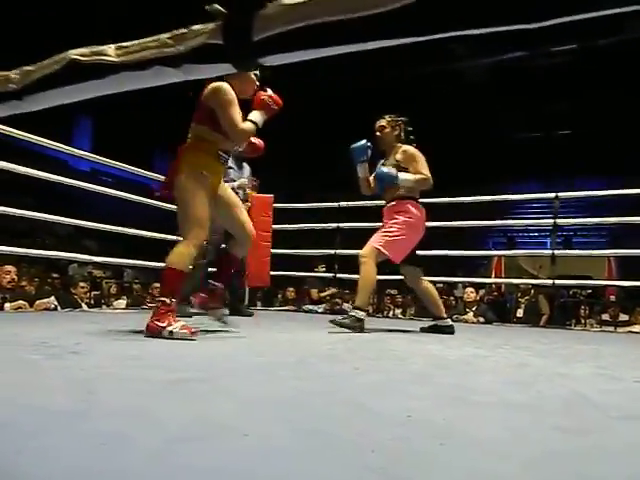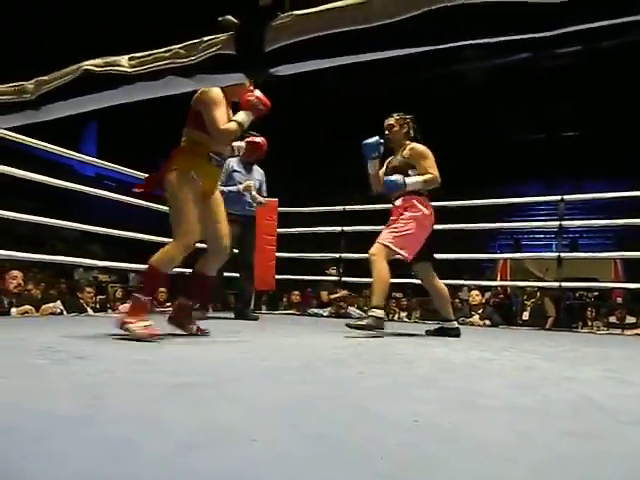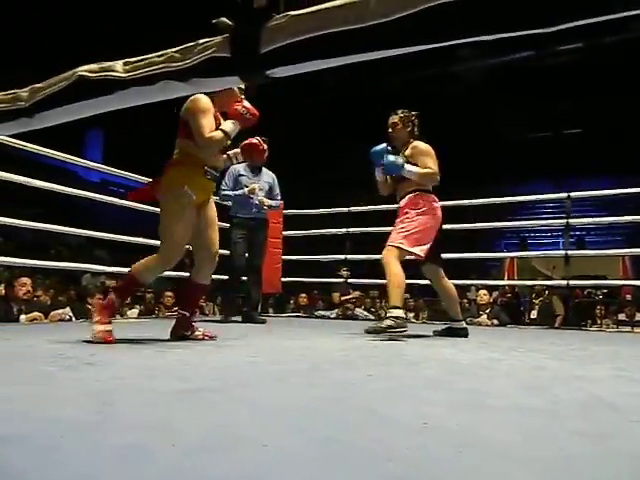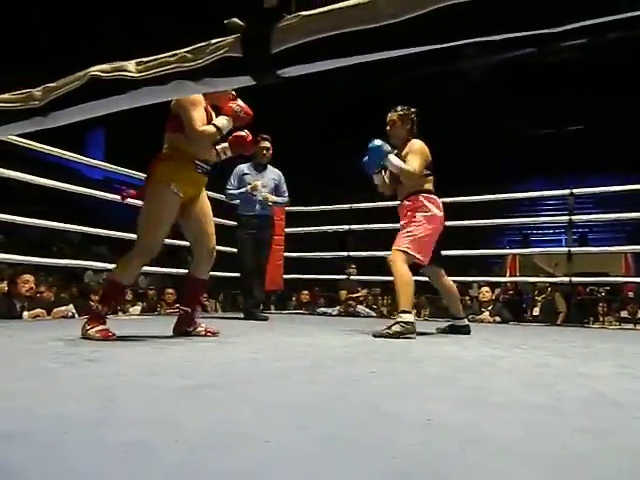
dt=0.1s
person 1, frame 1
left shoulder: (228, 99)
right shoulder: (222, 90)
right elbow: (239, 133)
left wrist: (244, 144)
right wrist: (261, 112)
left hip: (210, 175)
right hip: (195, 169)
left knee: (245, 234)
right knee: (194, 239)
right ankle: (162, 315)
person 1, frame 2
left shoulder: (225, 101)
right shoulder: (212, 93)
right elbow: (222, 134)
right wrist: (247, 113)
left hip: (206, 178)
right hip: (187, 171)
left knee: (221, 247)
right knee: (184, 241)
left ankle: (182, 311)
right ankle: (136, 309)
person 1, frame 3
left shoulder: (216, 114)
right shoulder: (201, 102)
right elbow: (207, 144)
right wrist: (235, 123)
left hip: (201, 191)
right hip: (181, 184)
left knee: (209, 256)
right knee: (170, 254)
left ankle: (184, 324)
right ankle: (106, 310)
person 1, frame 4
left shoulder: (209, 110)
right shoulder: (193, 98)
right elbow: (198, 137)
left wrist: (229, 149)
right wrist: (228, 120)
left hip: (194, 186)
right hip: (170, 179)
left knee: (206, 251)
right knee: (146, 250)
left ankle: (186, 320)
right ankle: (95, 319)
person 2, frame 1
left shoulder: (407, 152)
right shoulder: (384, 161)
left elbow: (427, 180)
right elbow: (368, 190)
left wrist: (397, 177)
right wrist: (361, 163)
left hip: (407, 214)
right hip: (397, 216)
left knee: (367, 256)
right knee: (412, 276)
left ankle: (357, 315)
right ankle: (443, 321)
person 2, frame 2
left shoulder: (415, 149)
right shoulder: (393, 157)
left elbow: (434, 178)
right elbow: (377, 187)
left wrist: (405, 182)
right wrist: (372, 160)
left hip: (414, 210)
right hip: (405, 213)
left knee: (377, 253)
right knee: (426, 273)
left ankle: (376, 314)
right ankle: (450, 323)
person 2, frame 3
left shoulder: (419, 147)
right shoulder: (398, 155)
left elbow: (433, 176)
right elbow: (385, 190)
left wrist: (403, 168)
right wrist: (380, 166)
left hip: (421, 208)
right hip: (412, 211)
left knee: (390, 255)
right knee: (434, 273)
left ankle: (396, 316)
right ankle: (458, 324)
person 2, frame 4
left shoulder: (416, 146)
right shoulder: (398, 151)
left elbow: (411, 177)
right elbow: (387, 190)
left wrist: (389, 157)
right wrist: (375, 171)
left hip: (424, 209)
right hip: (414, 212)
left knee: (397, 258)
right knee: (434, 272)
left ankle: (405, 321)
right ankle: (460, 321)
person 3, frame 1
left shoulder: (246, 168)
left wrist: (246, 197)
right wrist: (234, 186)
right knee: (206, 255)
left ankle: (236, 304)
right ankle: (184, 299)
person 3, frame 2
left shoulder: (260, 173)
right shoulder: (230, 165)
left elbow: (264, 198)
right elbow: (217, 189)
left wrist: (260, 200)
right wrist: (239, 189)
left hip: (249, 220)
right hip: (230, 218)
left knee: (247, 263)
left ankle: (242, 307)
person 3, frame 3
left shoulder: (270, 176)
right shoulder: (236, 170)
left elbow: (277, 202)
right elbow: (223, 194)
left wrist: (269, 203)
right wrist: (244, 192)
left hip: (260, 224)
right hip: (239, 222)
left knee: (256, 267)
right knee: (237, 264)
left ankle: (250, 310)
right ankle: (229, 307)
person 3, frame 4
left shoulder: (276, 174)
right shoulder: (241, 170)
left elbow: (285, 199)
right elbow: (229, 194)
left wrist: (274, 199)
right wrist: (248, 190)
left hip: (266, 222)
right hip: (245, 221)
left knee: (260, 265)
right knee: (246, 265)
left ankle: (253, 306)
right ankle: (250, 305)
